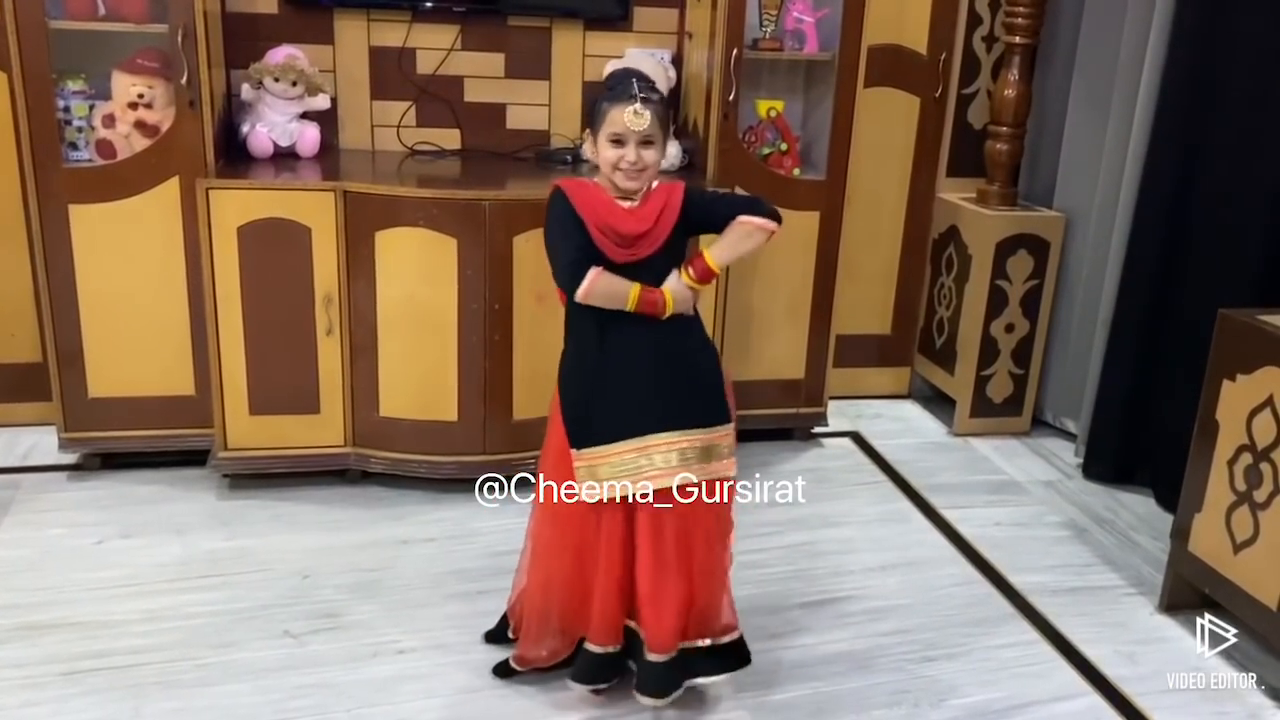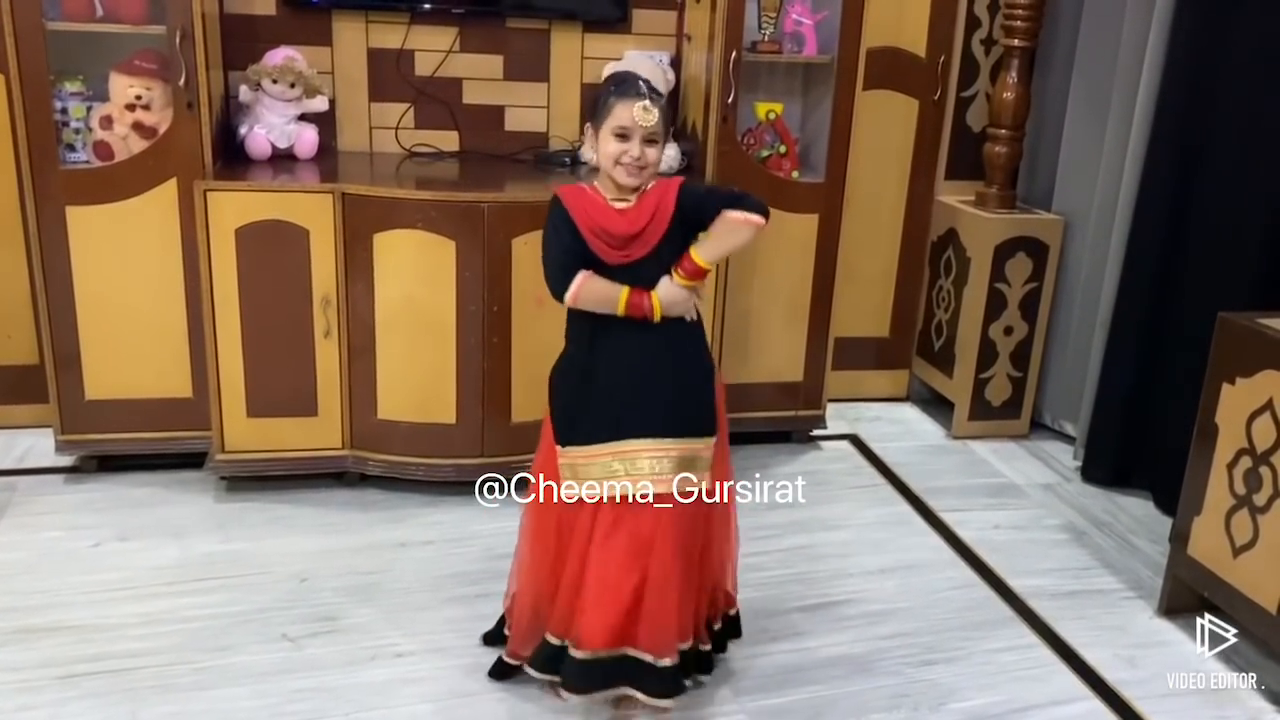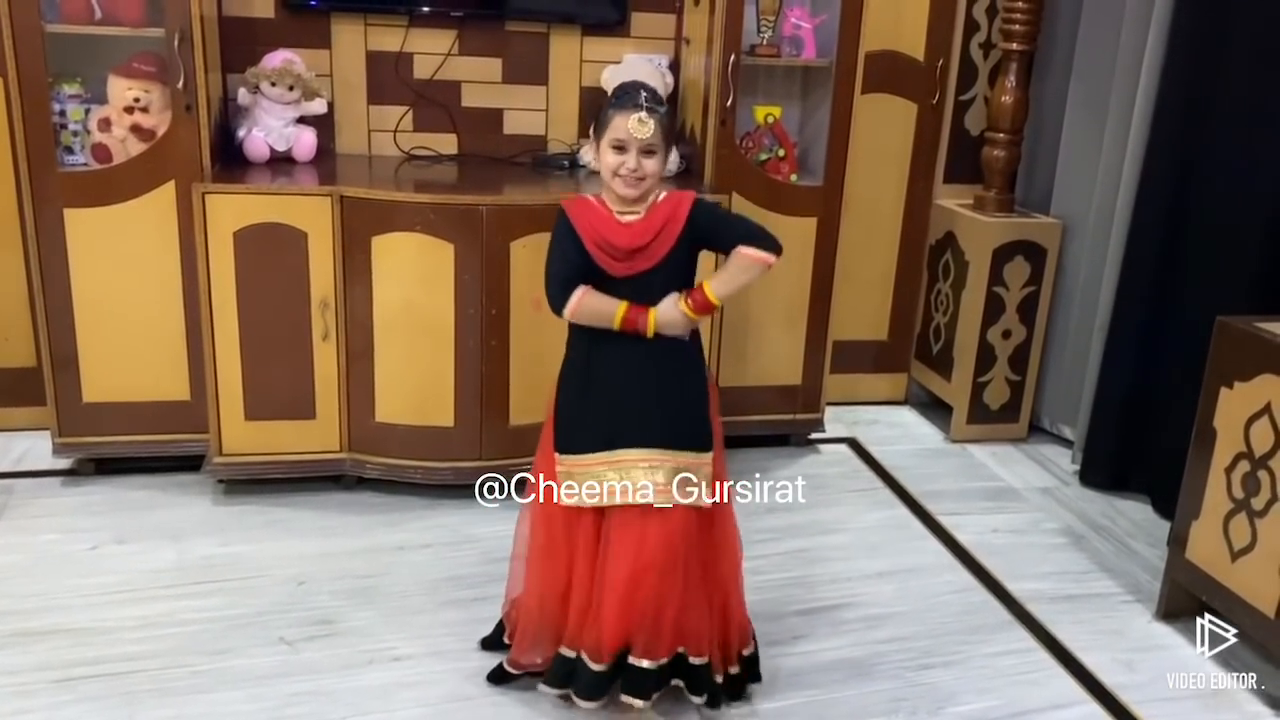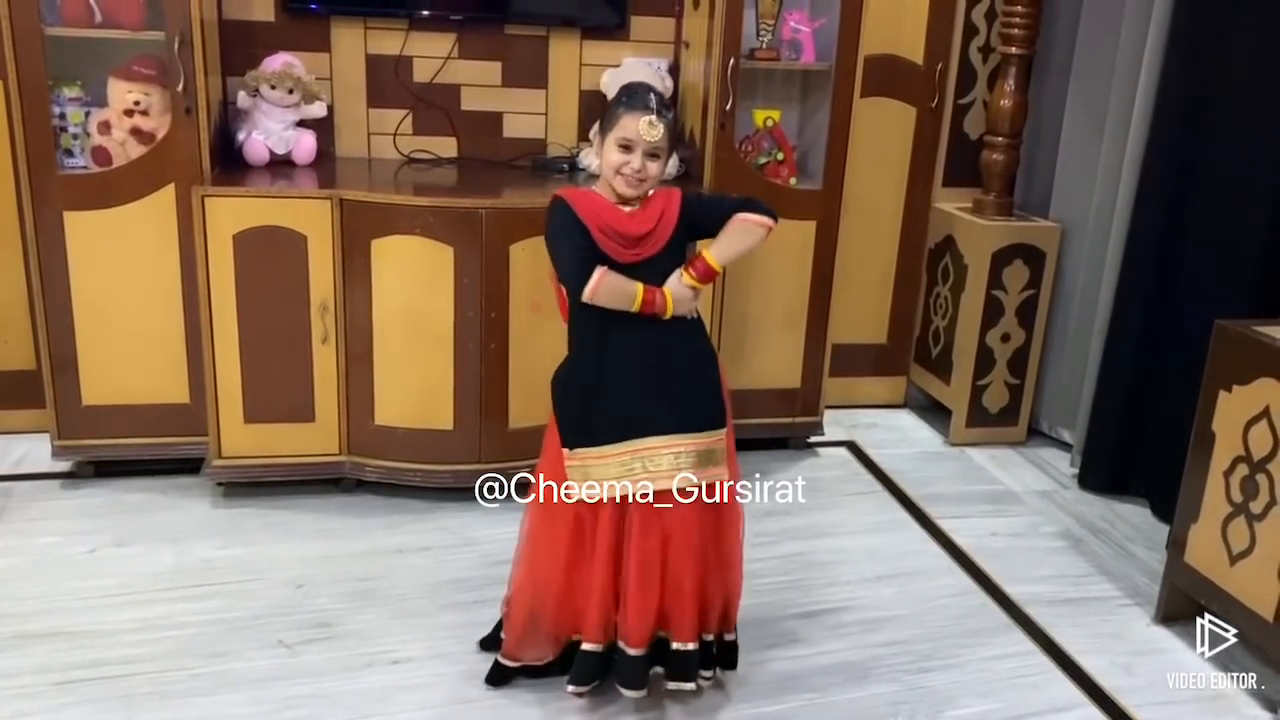
dt=0.4s
person 1, frame 1
left shoulder: (678, 202)
right shoulder: (568, 202)
left elbow: (762, 217)
right elbow: (579, 280)
left wrist: (695, 275)
right wrist: (659, 301)
left hip: (678, 390)
right hip: (598, 392)
left knee: (678, 522)
right knee: (594, 521)
left ankle: (669, 646)
right ankle: (590, 637)
person 1, frame 2
left shoulder: (677, 200)
right shoulder: (568, 205)
left elbow: (749, 212)
right elbow: (566, 285)
left wrist: (685, 275)
right wrist: (651, 304)
left hip: (673, 395)
right hip: (592, 395)
left knee: (659, 526)
right knee: (578, 524)
left ankle: (645, 658)
right ankle: (566, 639)
person 1, frame 3
left shoulder: (686, 214)
right shoulder: (575, 218)
left elbow: (762, 246)
right elbow: (564, 296)
left wrist: (695, 305)
right wrist: (648, 319)
left hip: (670, 407)
right hip: (592, 403)
left knee: (662, 539)
right knee: (580, 532)
left ankle: (646, 665)
right ankle: (568, 648)
person 1, frame 4
left shoulder: (676, 207)
right shoulder: (568, 210)
left elbow: (759, 215)
right elbow: (585, 281)
left wrist: (695, 275)
right wrist: (662, 301)
left hip: (679, 396)
right hip: (597, 398)
left knee: (674, 525)
right knee: (588, 524)
left ankle: (659, 645)
right ankle: (584, 642)
